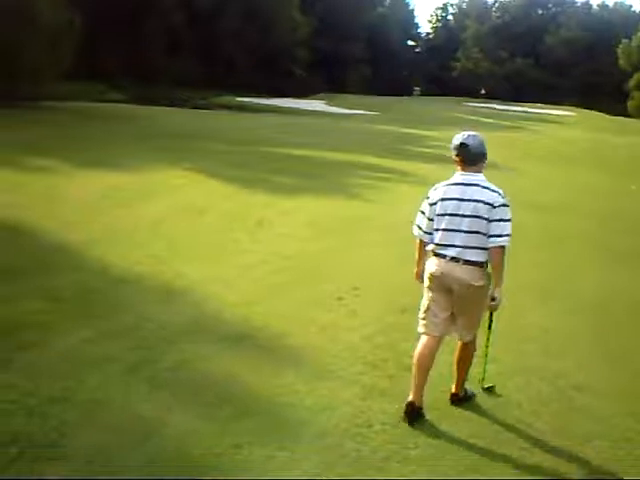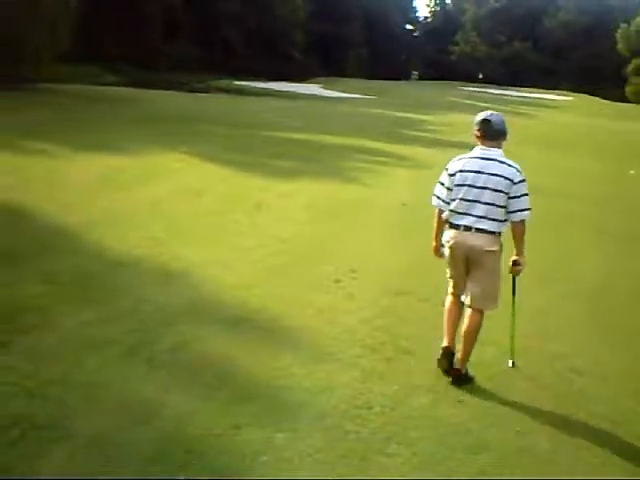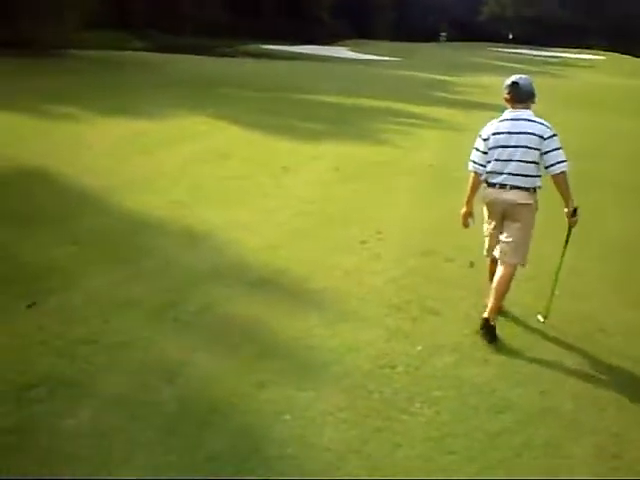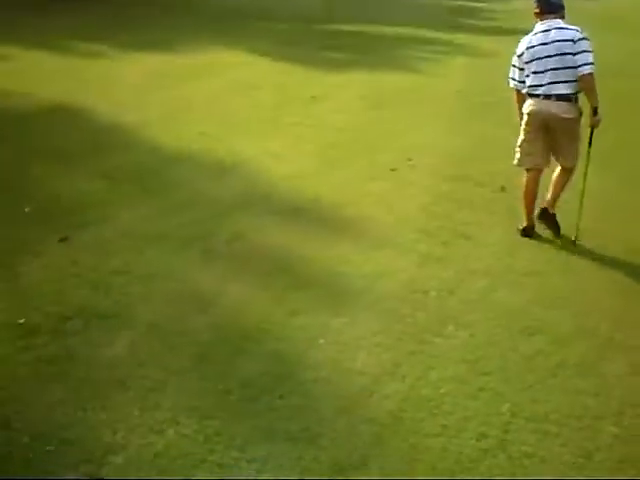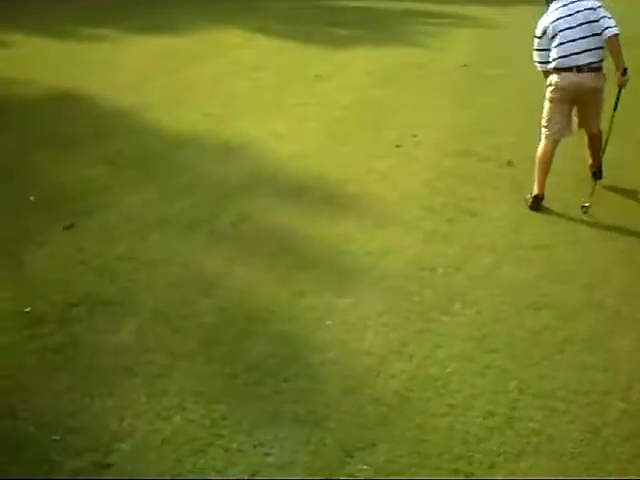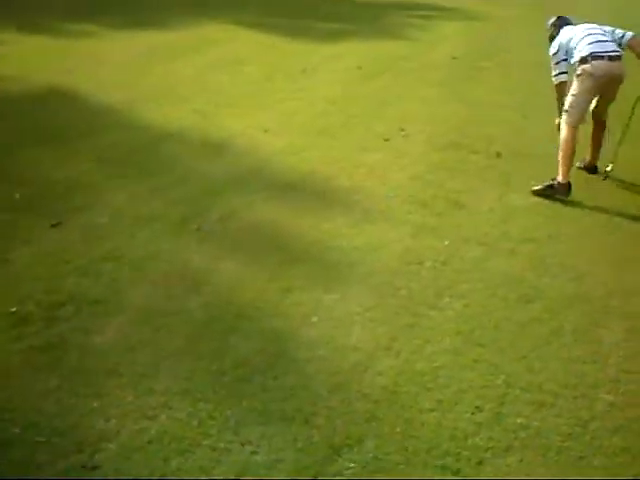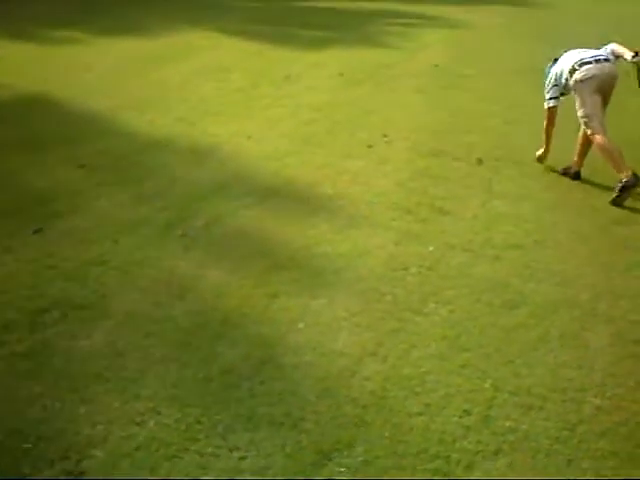
dt=0.3s
person 1, frame 1
left shoulder: (438, 191)
right shoulder: (495, 197)
left elbow: (423, 237)
right elbow: (497, 247)
left wrist: (419, 266)
right wrist: (497, 288)
left hip: (439, 268)
right hip: (473, 274)
left knee: (430, 335)
right knee: (468, 336)
left ankle: (414, 401)
right ankle: (458, 391)
person 1, frame 2
left shoulder: (457, 164)
right shoulder: (512, 172)
left elbow: (441, 207)
right elbow: (518, 219)
left wrist: (437, 238)
right wrist: (519, 255)
left hip: (455, 237)
right hip: (487, 243)
left knee: (455, 296)
right knee: (476, 307)
left ankle: (448, 349)
right ankle: (460, 367)
person 1, frame 3
left shoulder: (491, 128)
right shoulder: (543, 129)
left elbow: (476, 171)
right elbow: (558, 171)
left wrist: (468, 204)
right wrist: (570, 205)
left hip: (493, 195)
right hip: (523, 199)
left knee: (495, 255)
right knee: (509, 262)
left ankle: (493, 305)
right ankle: (488, 318)
person 1, frame 4
left shoulder: (527, 41)
right shoulder: (575, 35)
left elbow: (518, 86)
right elbow: (586, 74)
left wrist: (522, 113)
right wrist: (595, 108)
left hip: (534, 106)
right hip: (565, 108)
left knee: (532, 167)
right knee: (567, 162)
left ankle: (528, 222)
right ankle: (548, 208)
person 1, frame 5
left shoulder: (546, 20)
left elbow: (543, 65)
right elbow: (611, 37)
left wrist: (552, 84)
right wrist: (621, 69)
left hip: (561, 79)
right hip: (592, 77)
left knee: (549, 137)
right knee: (593, 127)
left ankle: (537, 193)
right ankle: (596, 168)
person 1, frame 6
left shoulder: (559, 42)
right shoulder: (599, 28)
left elbow: (560, 82)
left wrist: (560, 115)
left hip: (591, 67)
right hip: (616, 67)
left knee: (569, 124)
right knee: (599, 115)
left ankle: (562, 181)
right ankle: (591, 162)
person 1, frame 7
left shoulder: (553, 75)
right shoulder: (594, 53)
left elbow: (550, 117)
right elbow: (612, 48)
left wrist: (545, 148)
left hip: (584, 74)
right hip: (608, 69)
left knee: (596, 131)
right knee: (591, 121)
right ankle: (575, 167)
